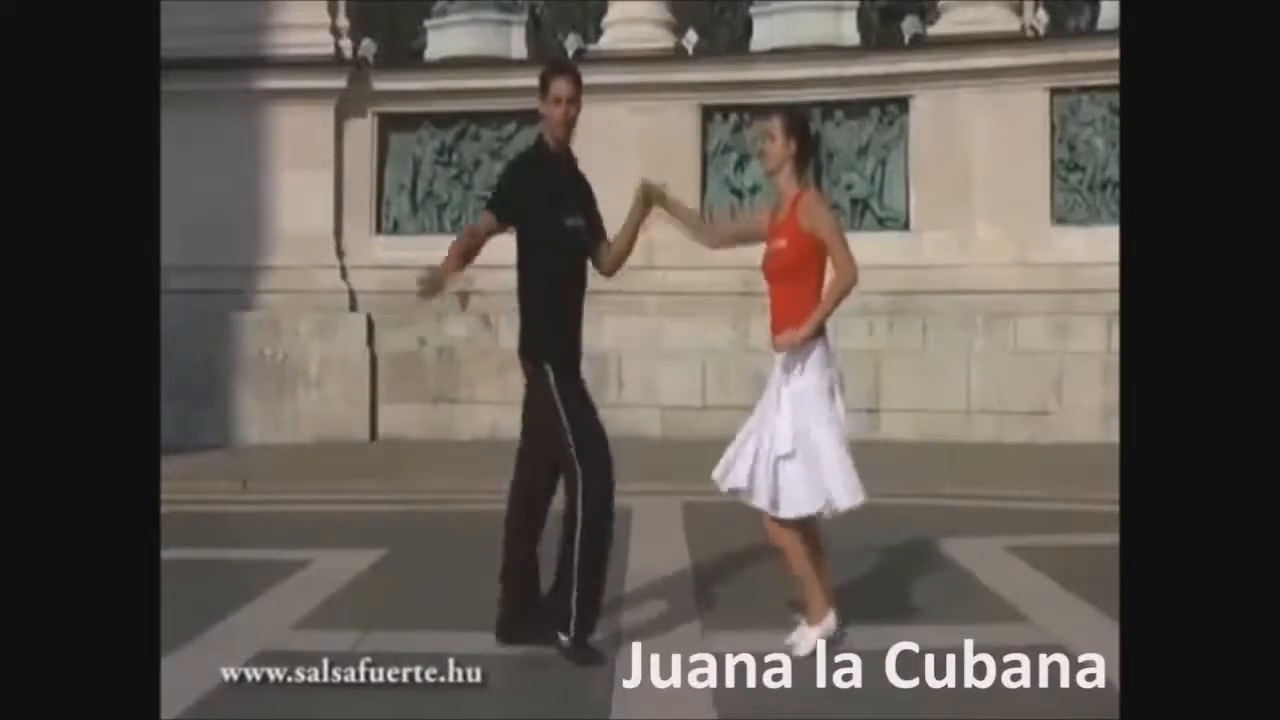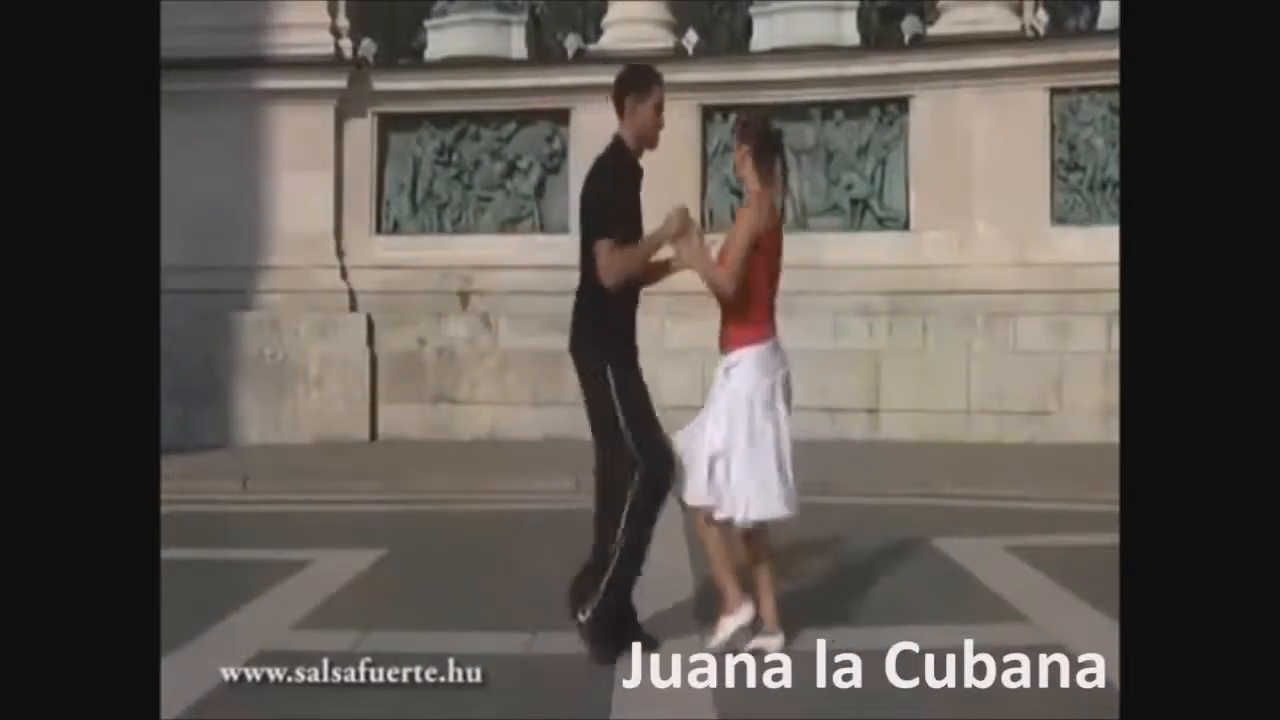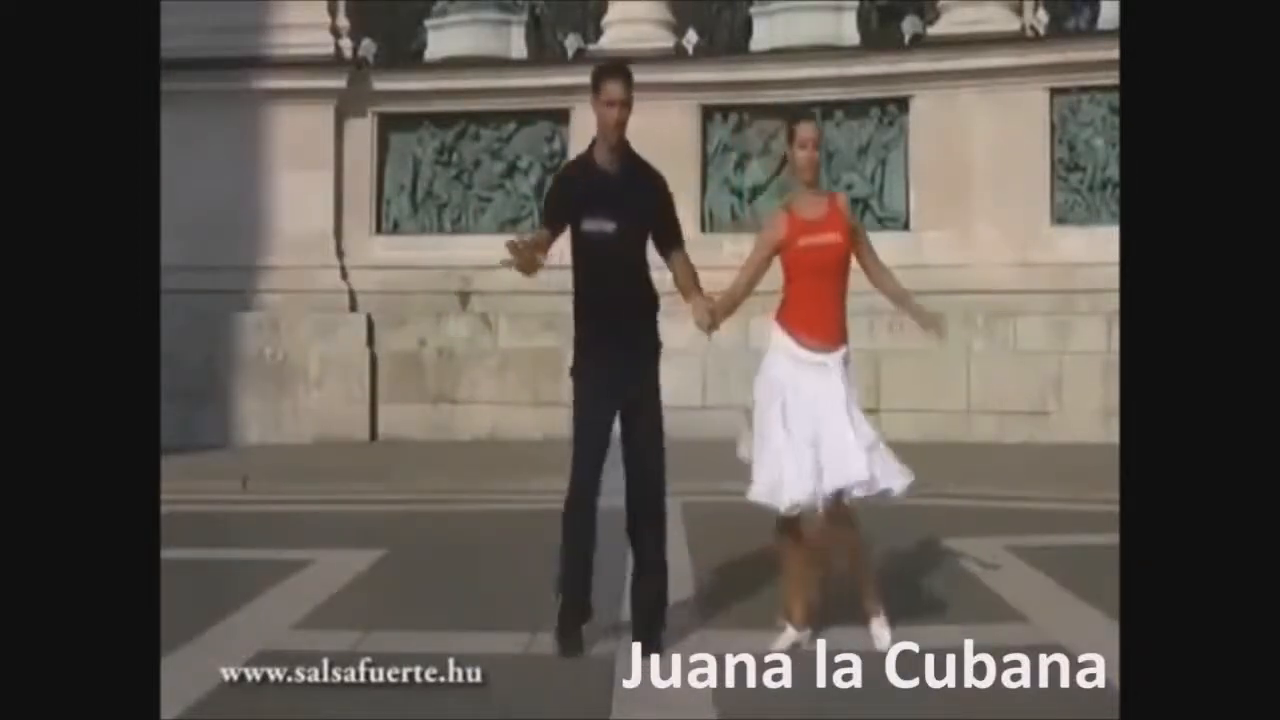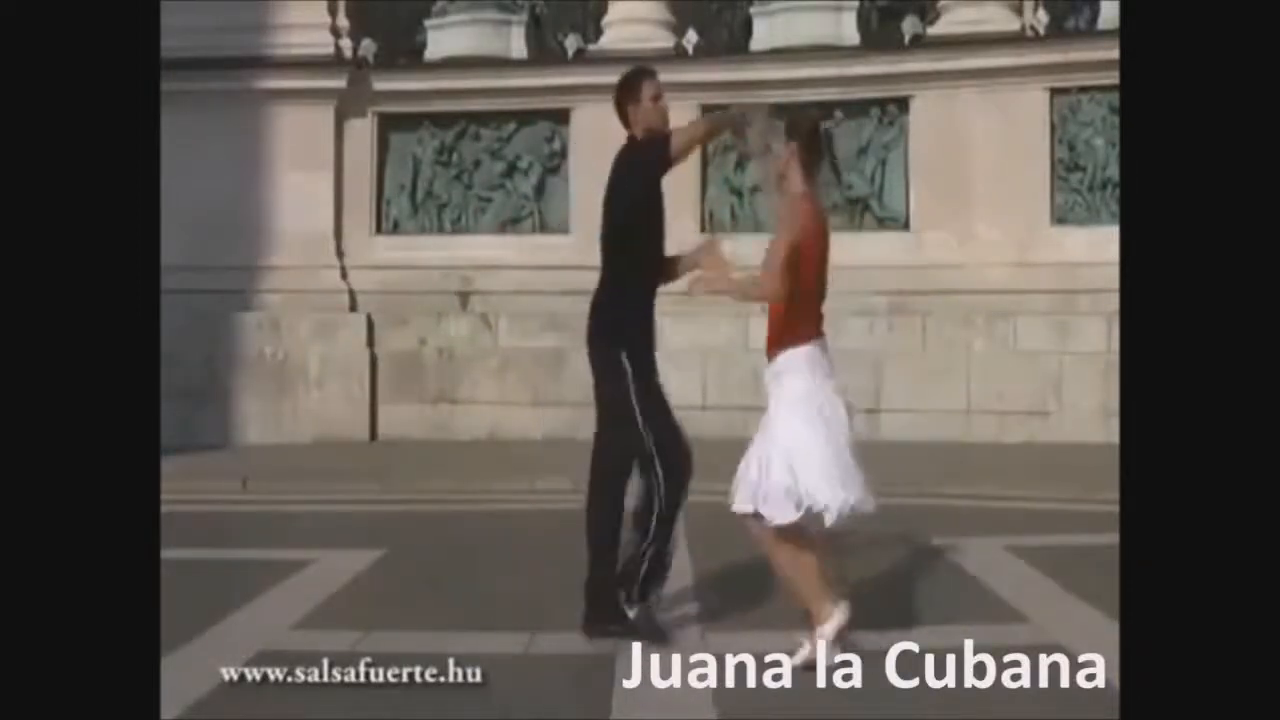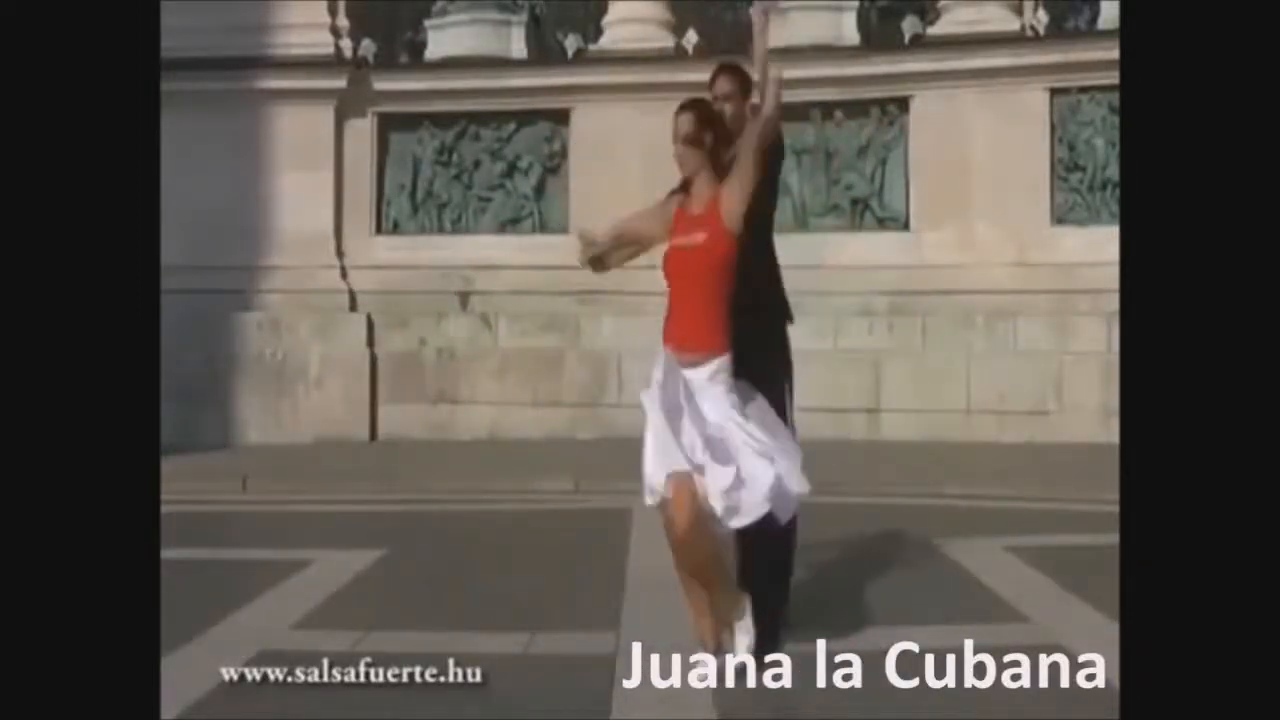
dt=1s
person 1, frame 1
left shoulder: (578, 182)
right shoulder: (524, 171)
left elbow: (606, 260)
right elbow: (480, 232)
left wrist: (637, 216)
right wrist: (447, 268)
left hip: (562, 346)
right hip: (544, 348)
left knee: (537, 475)
right knee: (592, 471)
left ankle: (519, 613)
right ankle: (566, 623)
person 1, frame 2
left shoulder: (626, 172)
right shoulder: (608, 175)
right elbow: (611, 272)
left wrist: (669, 255)
right wrist: (659, 237)
left hip: (610, 344)
right hip: (602, 345)
left knee: (620, 473)
right knee: (651, 464)
left ankle: (610, 613)
right ankle: (593, 599)
person 1, frame 3
left shoulder: (649, 182)
right shoulder: (571, 179)
left elbow: (676, 257)
right elbow: (539, 244)
left wrist: (698, 298)
right wrist: (526, 258)
left hip: (640, 346)
right hip: (593, 348)
left knee: (646, 477)
right knee: (585, 476)
left ankle: (648, 615)
right ankle: (571, 611)
person 1, frame 4
left shoulder: (643, 174)
right shoulder: (635, 161)
right elbow: (697, 129)
left wrist: (693, 260)
right wrist: (735, 120)
left hip: (624, 340)
right hip: (620, 341)
left knee: (613, 472)
right knee: (668, 461)
left ankle: (604, 604)
right ankle: (632, 590)
person 1, frame 5
left shoulder: (765, 153)
left elbow: (771, 112)
left hip: (765, 333)
right hip: (722, 336)
left ankle: (769, 604)
right ankle: (751, 597)
person 2, frame 1
left shoulder: (810, 204)
right shoulder: (771, 215)
left elbow: (847, 271)
right elbow: (714, 235)
left wrist: (807, 326)
right wrist: (667, 204)
left hip: (805, 365)
right hip: (789, 368)
left knee: (776, 502)
right knee: (788, 502)
left ankle: (820, 610)
right ankle: (816, 610)
person 2, frame 2
left shoulder: (755, 208)
right shoulder: (767, 209)
left elbow: (727, 281)
left wrist: (686, 248)
right wrist: (703, 257)
left hip: (746, 367)
right hip: (759, 364)
left knee: (702, 495)
right knee: (748, 500)
left ankle: (735, 601)
right ankle: (769, 623)
person 2, frame 3
left shoulder: (843, 208)
right shoulder: (779, 222)
left elbow: (875, 269)
right elbow: (742, 282)
left wrist: (916, 312)
right wrist: (716, 312)
left hip: (831, 368)
right hip: (788, 362)
left knee: (836, 502)
right knee: (785, 502)
left ankle: (874, 608)
right ankle: (797, 618)
person 2, frame 4
left shoulder: (791, 218)
right shoulder: (815, 213)
left elbow: (769, 287)
left wrist: (716, 280)
left hip: (795, 374)
right hip: (803, 371)
left knee: (771, 516)
right knee: (788, 515)
left ankle: (825, 606)
right ankle: (819, 621)
person 2, frame 5
left shoulder: (731, 199)
right shoulder: (669, 209)
left elbow: (757, 133)
right elbow: (612, 247)
right wrist: (598, 247)
left hip: (711, 376)
right hip: (671, 374)
left knee: (685, 517)
right knee: (673, 518)
left ankle: (734, 602)
right ankle: (713, 637)
